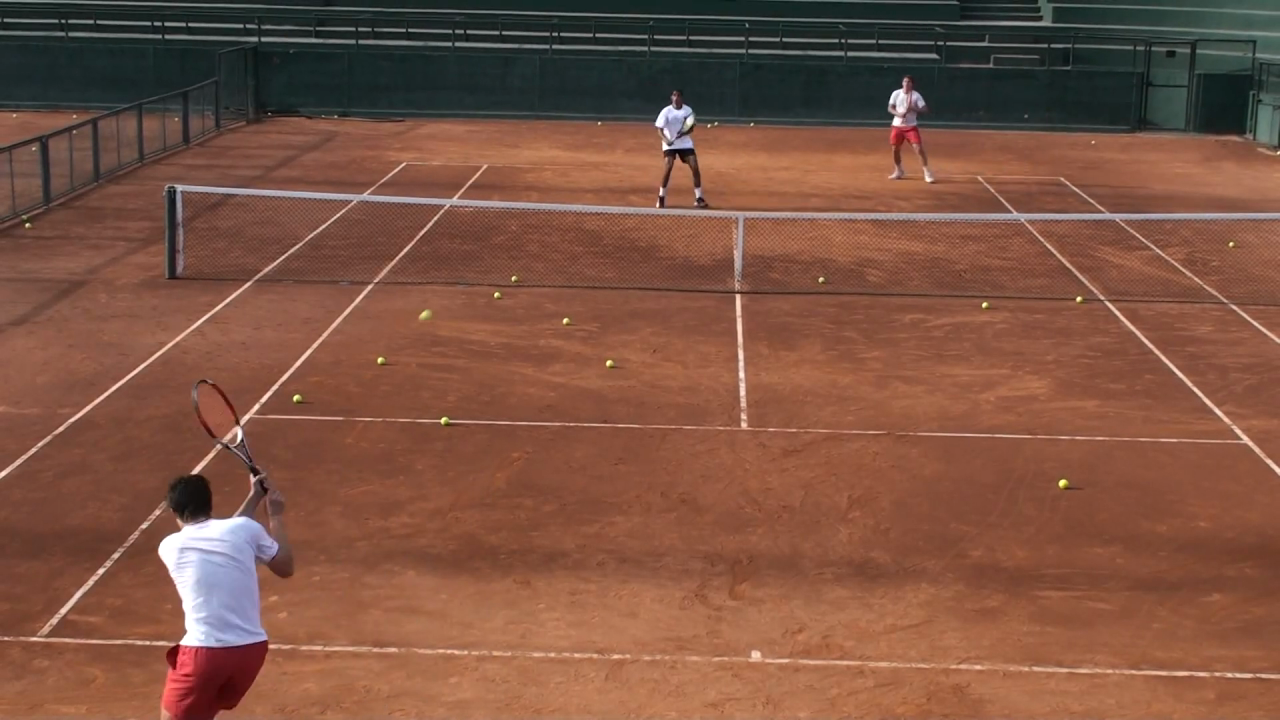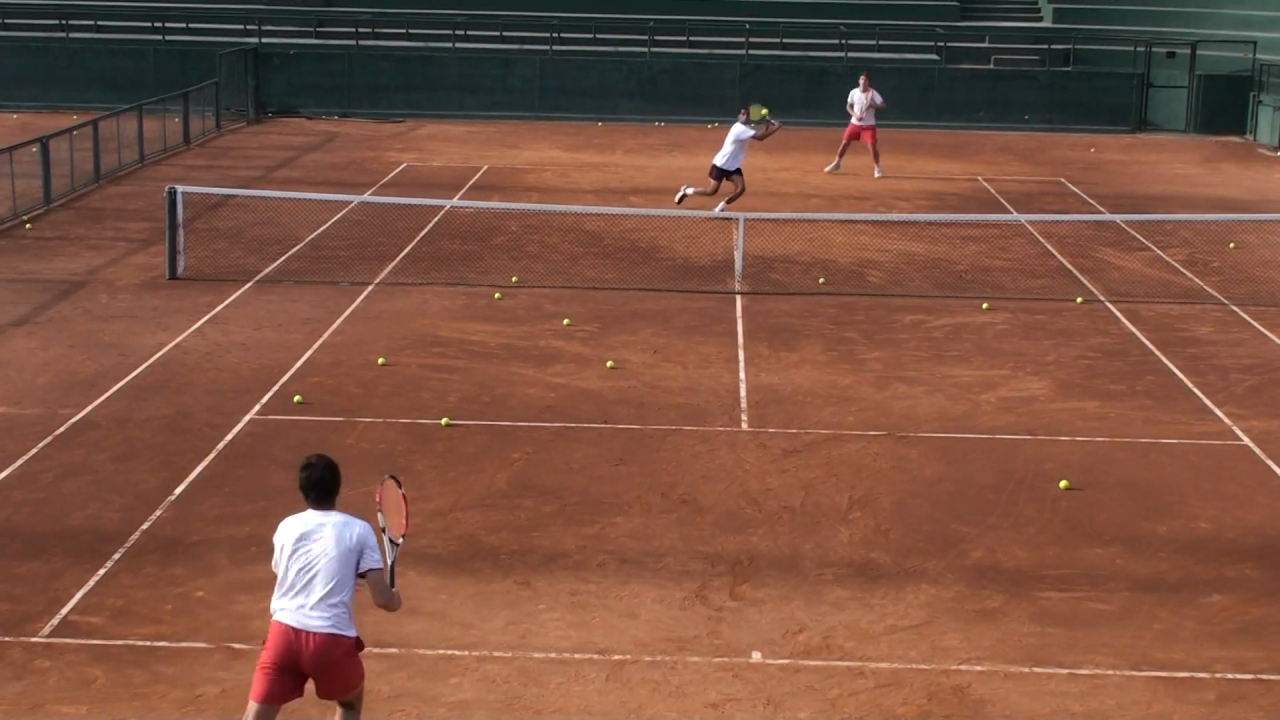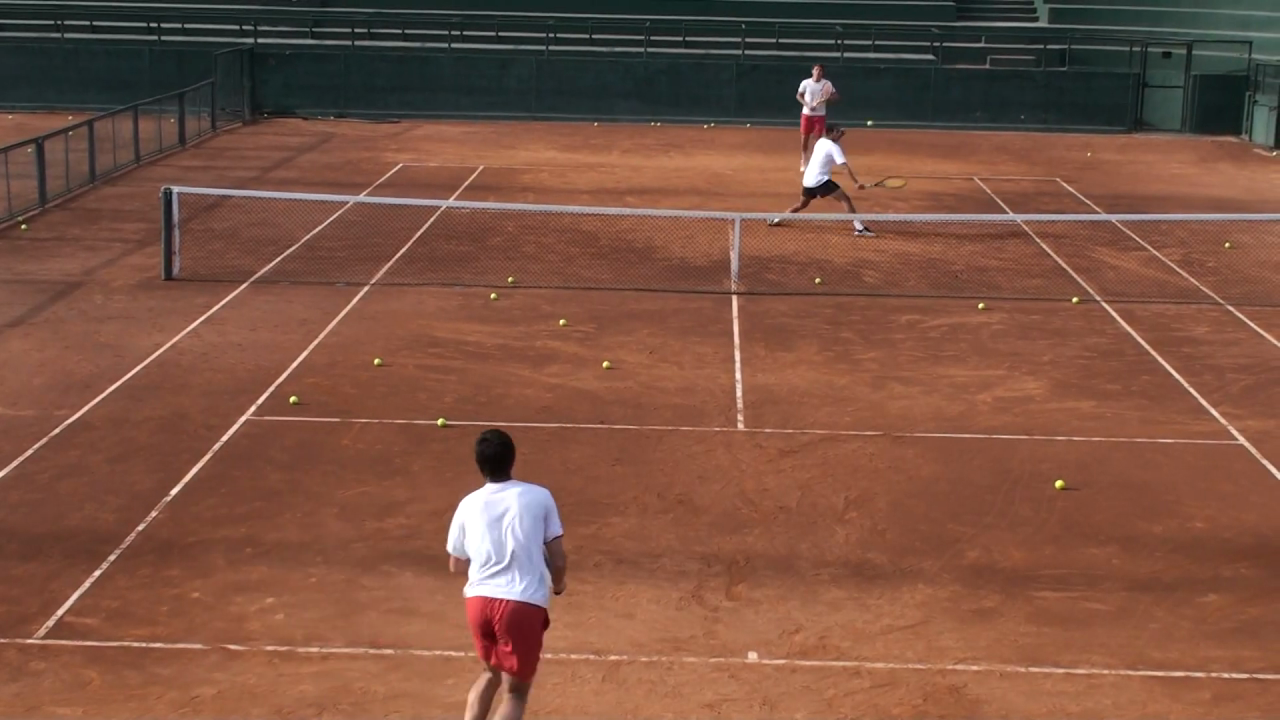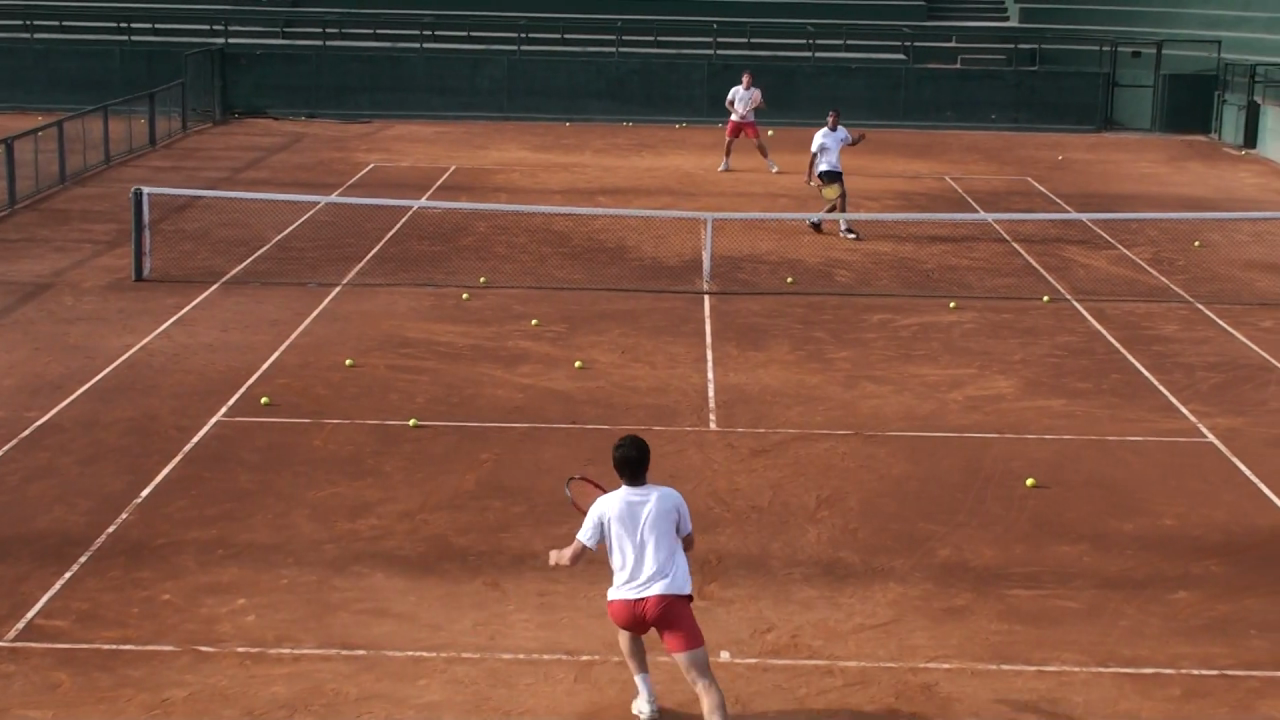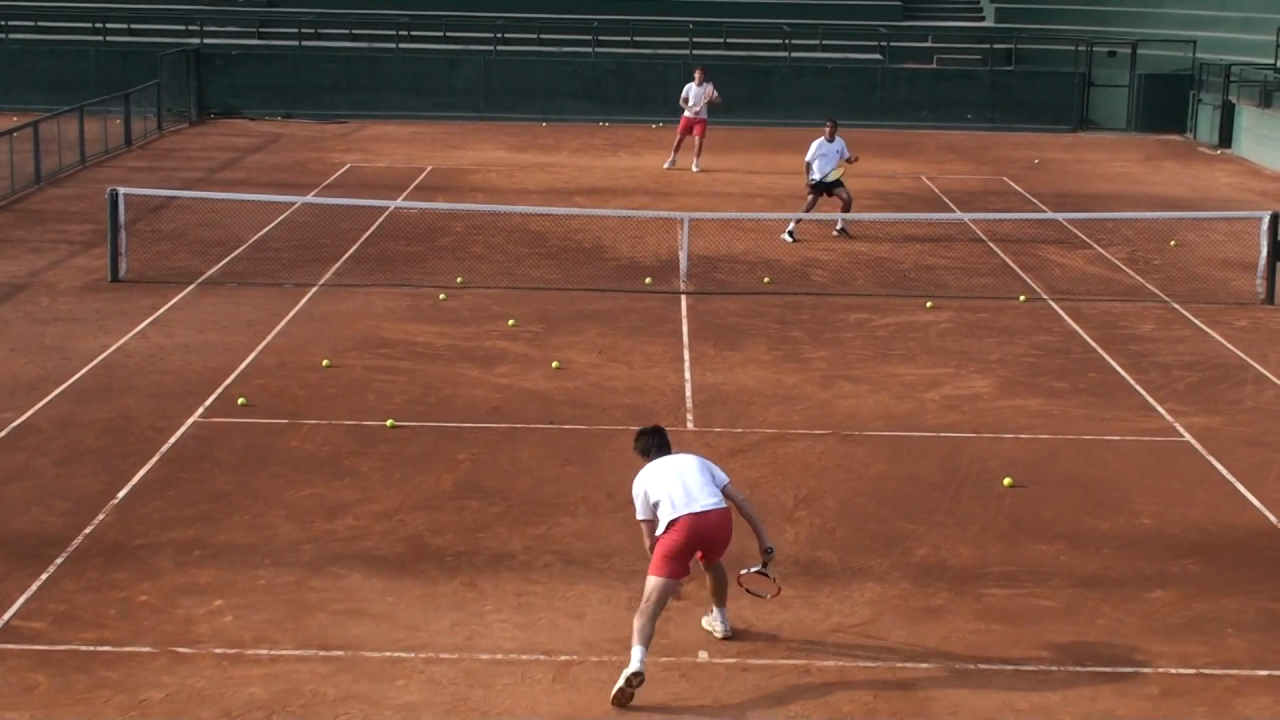
dt=0.4s
person 1, frame 1
left shoulder: (169, 547)
right shoulder: (245, 528)
right elbow: (285, 569)
left wrist: (253, 499)
right wrist: (275, 515)
left hip: (202, 655)
right hip: (250, 650)
person 1, frame 2
left shoulder: (286, 528)
right shoulder: (360, 531)
right elbow: (382, 598)
right wrist: (395, 600)
left hip: (285, 633)
right hip: (331, 640)
person 1, frame 3
left shoulder: (468, 506)
right shoulder: (540, 497)
left elbow: (456, 565)
right elbow: (559, 559)
right wrist: (557, 584)
left hip: (479, 602)
right hip: (523, 606)
left knee: (493, 675)
right knee: (517, 691)
person 1, frame 4
left shoulder: (603, 506)
right shoulder: (670, 498)
left elbow: (571, 557)
right elbow: (688, 544)
left wrist: (556, 556)
left hip: (625, 602)
right hip: (668, 599)
left knee: (629, 629)
right knee: (702, 678)
person 1, frame 5
left shoulder: (642, 479)
right shoulder: (698, 461)
left elbow: (650, 540)
right elbow: (741, 502)
left wrist: (669, 574)
right wrist: (762, 539)
left hip: (681, 526)
right hip: (718, 519)
left knee: (649, 606)
right knee: (711, 562)
left ankle: (636, 667)
right ankle: (721, 621)
